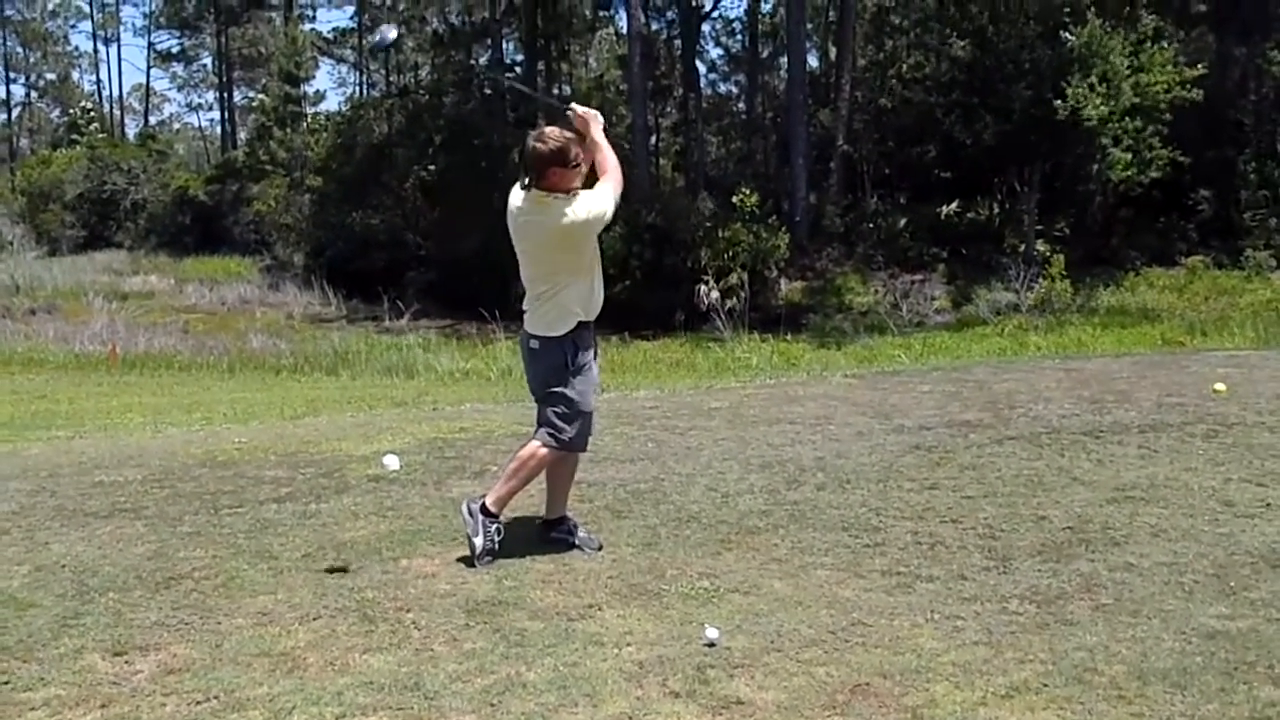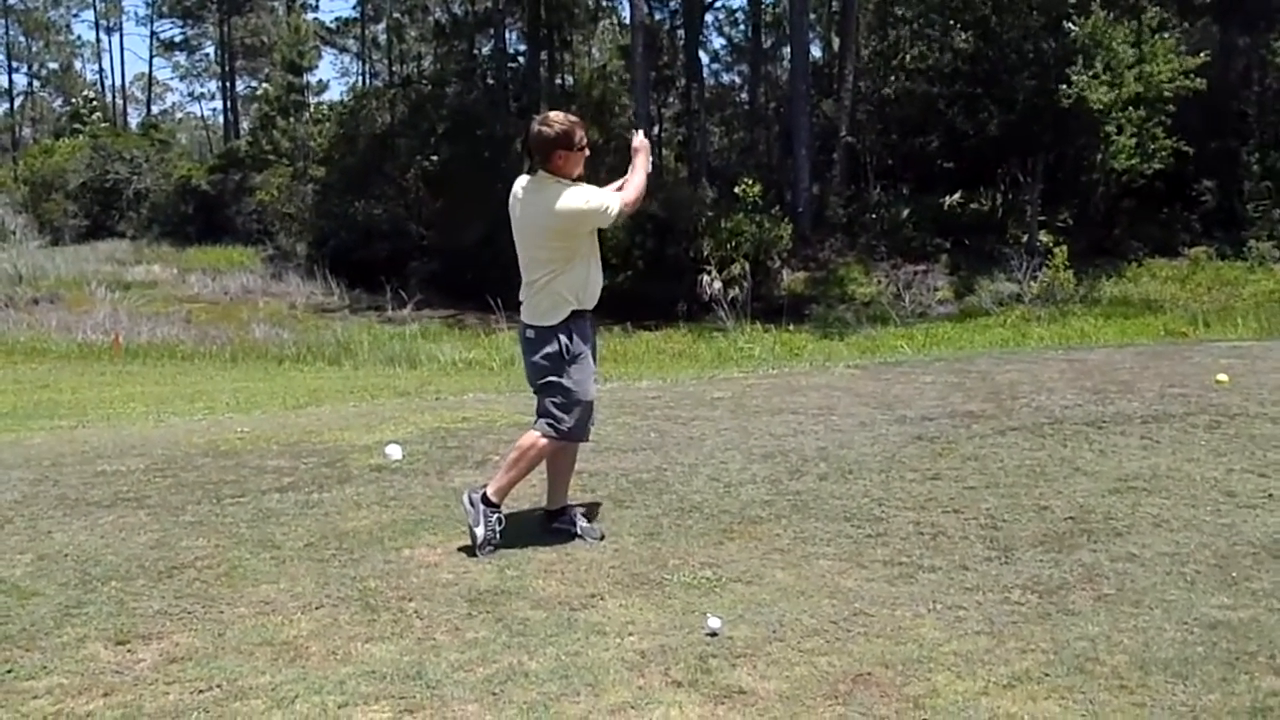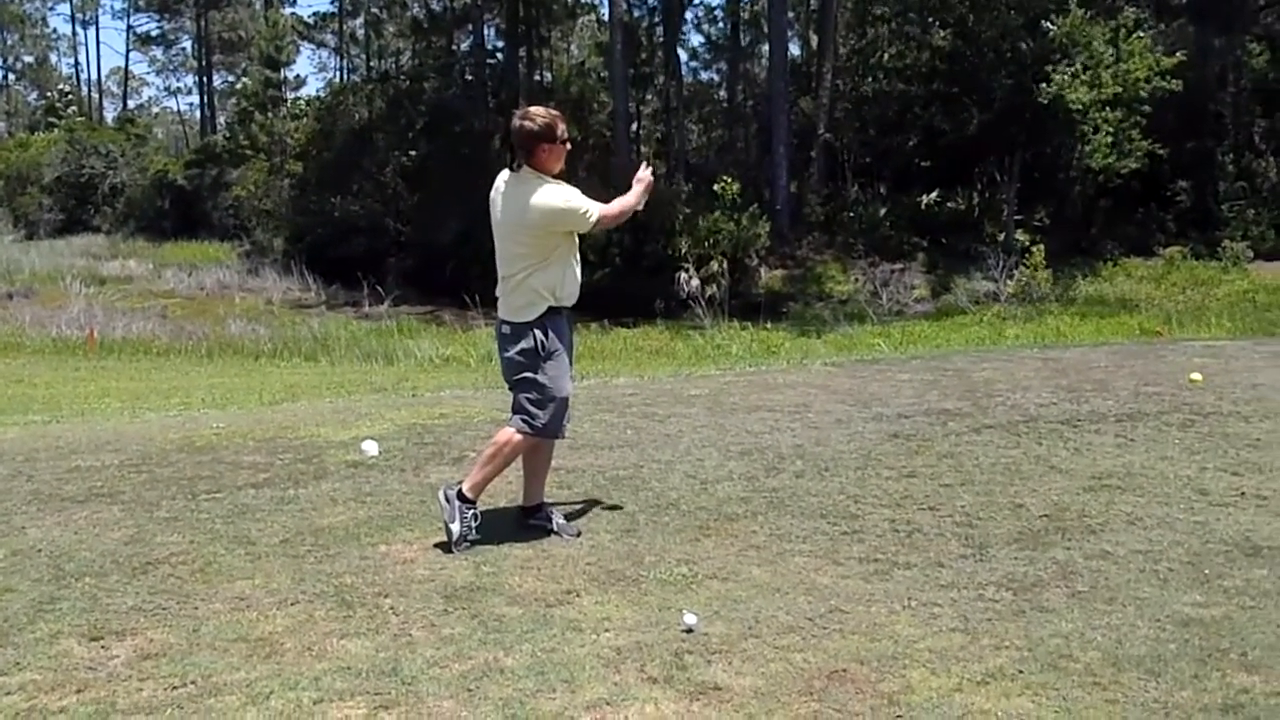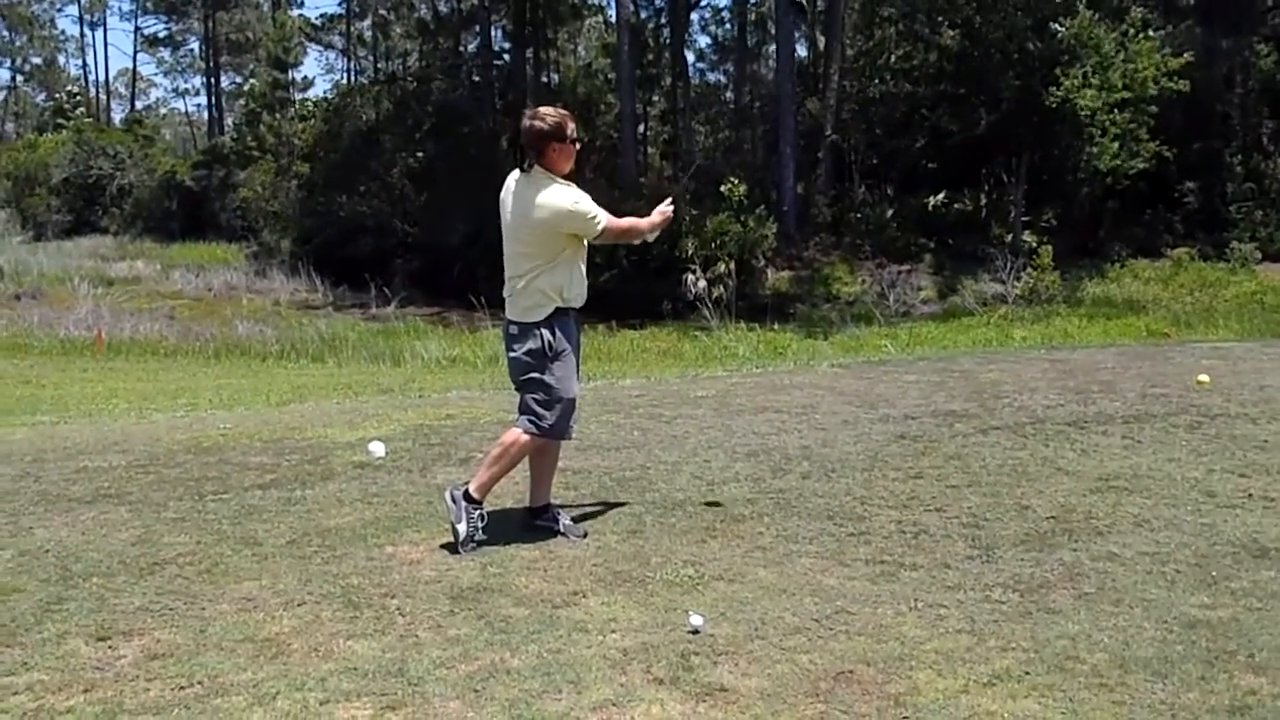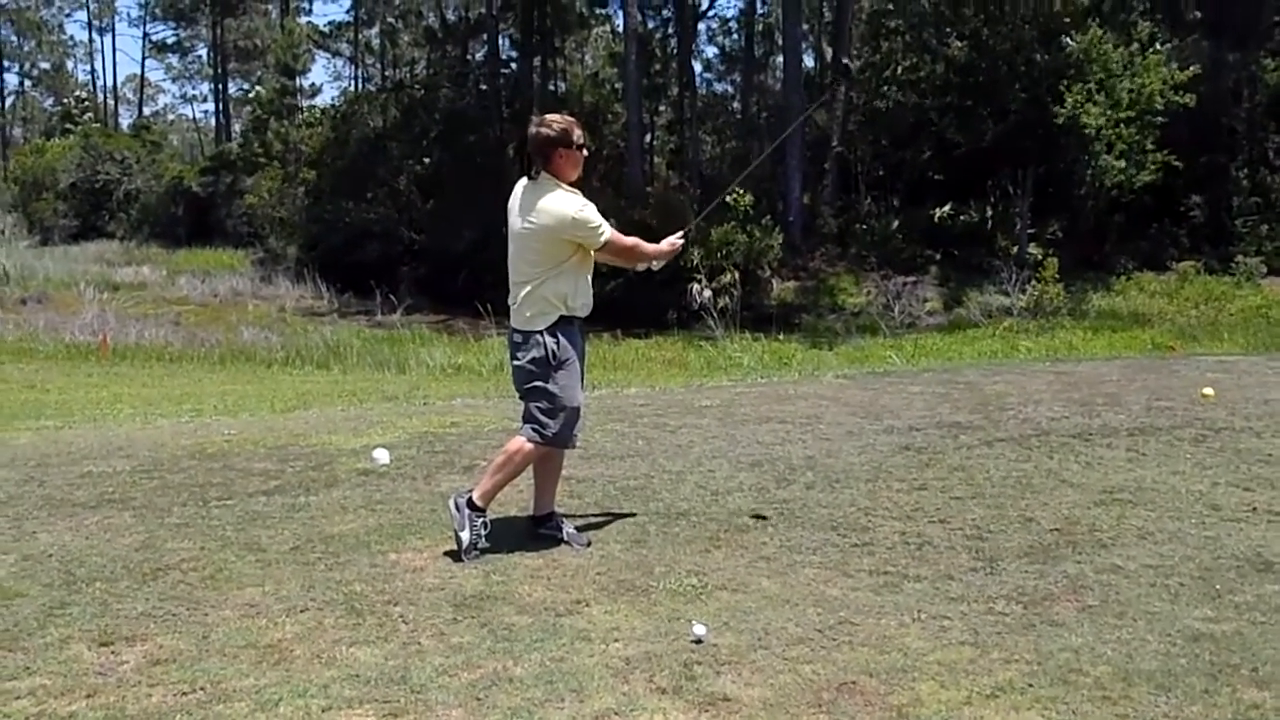
dt=0.3s
person 1, frame 1
left shoulder: (520, 199)
right shoulder: (574, 216)
left elbow: (575, 185)
right elbow: (612, 182)
left wrist: (585, 137)
right wrist: (595, 132)
left hip: (546, 331)
right hip: (565, 338)
left knee: (571, 428)
right knee: (557, 432)
left ankle: (556, 518)
right ankle: (487, 509)
person 1, frame 2
left shoulder: (524, 188)
right shoulder: (572, 202)
right elbow: (628, 200)
left wrist: (626, 175)
right wrist: (641, 160)
left hip: (550, 320)
right hip: (561, 327)
left knee: (572, 420)
right knee: (558, 423)
left ankle: (558, 508)
right ankle: (488, 499)
person 1, frame 3
left shoulder: (506, 184)
right shoulder: (554, 198)
right elbow: (607, 216)
left wrist: (629, 196)
right wrist: (639, 191)
left hip: (527, 316)
right hip: (538, 323)
left knee: (548, 416)
right knee: (534, 419)
left ankle: (534, 505)
right ankle: (464, 495)
person 1, frame 4
left shoulder: (517, 184)
right shoulder: (563, 200)
right elbow: (616, 229)
left wrist: (637, 229)
right wrist: (654, 222)
left hip: (535, 317)
right hip: (545, 323)
left knee: (554, 416)
right knee: (540, 420)
left ankle: (540, 506)
right ankle: (471, 496)
person 1, frame 5
left shoulder: (526, 191)
right shoulder: (568, 207)
right elbow: (620, 248)
left wrist: (637, 259)
right wrist: (659, 252)
left hip: (543, 325)
right hip: (549, 331)
left knee: (559, 426)
right knee: (544, 429)
left ankle: (544, 515)
right ankle: (474, 504)
